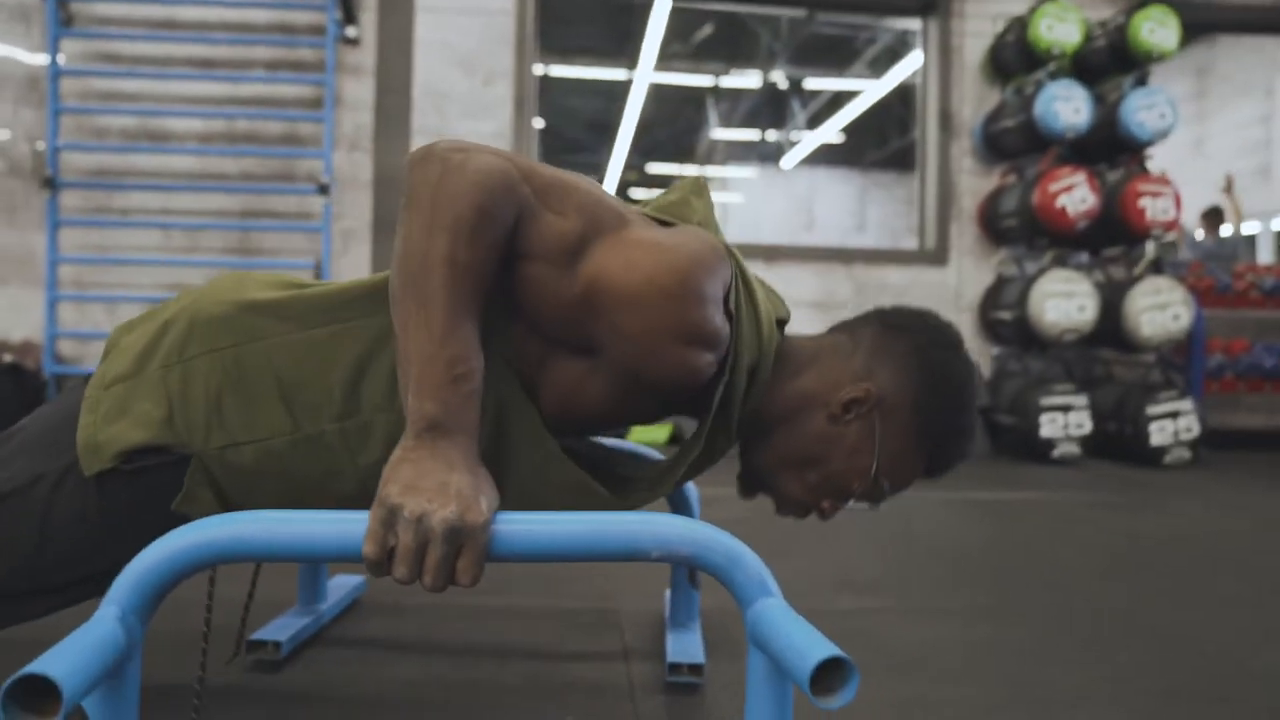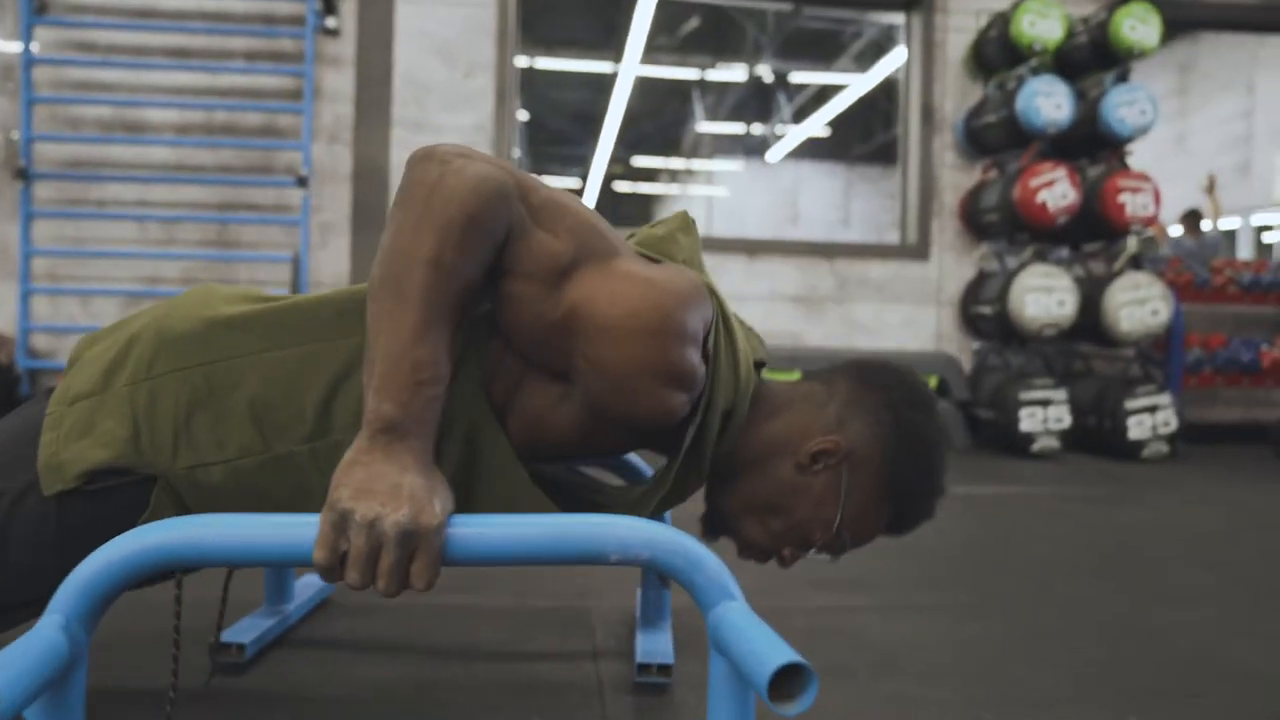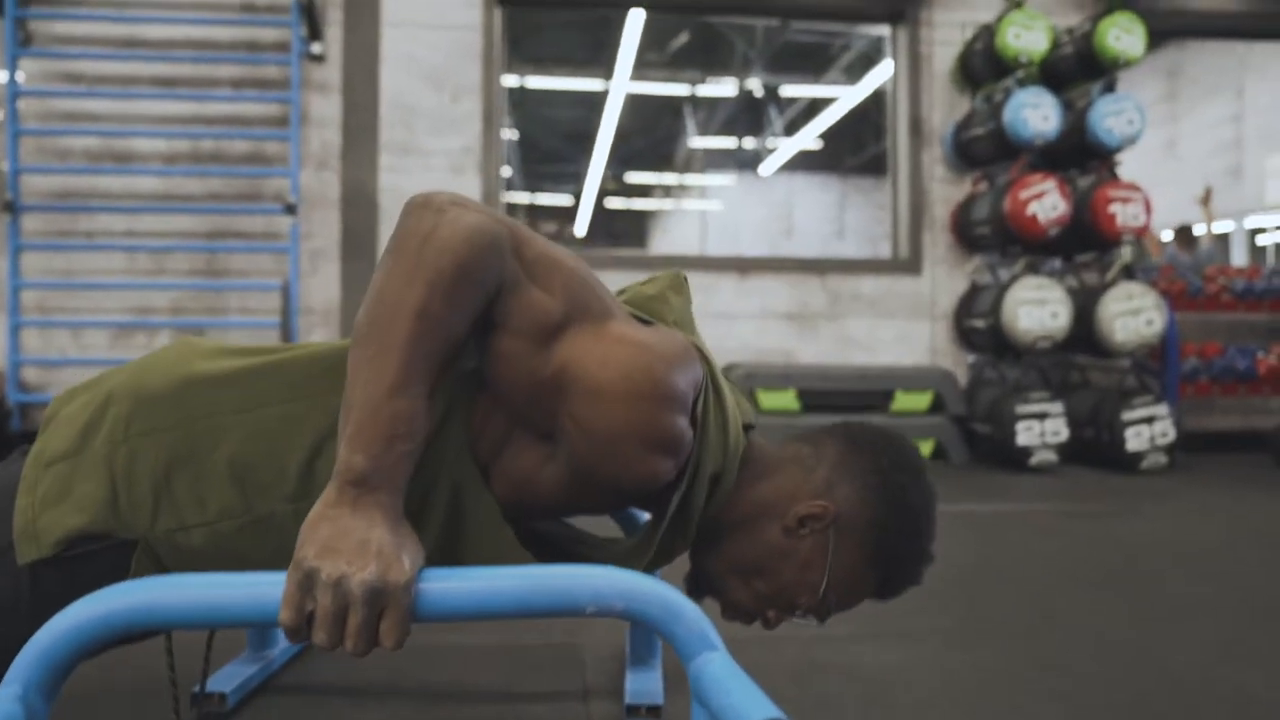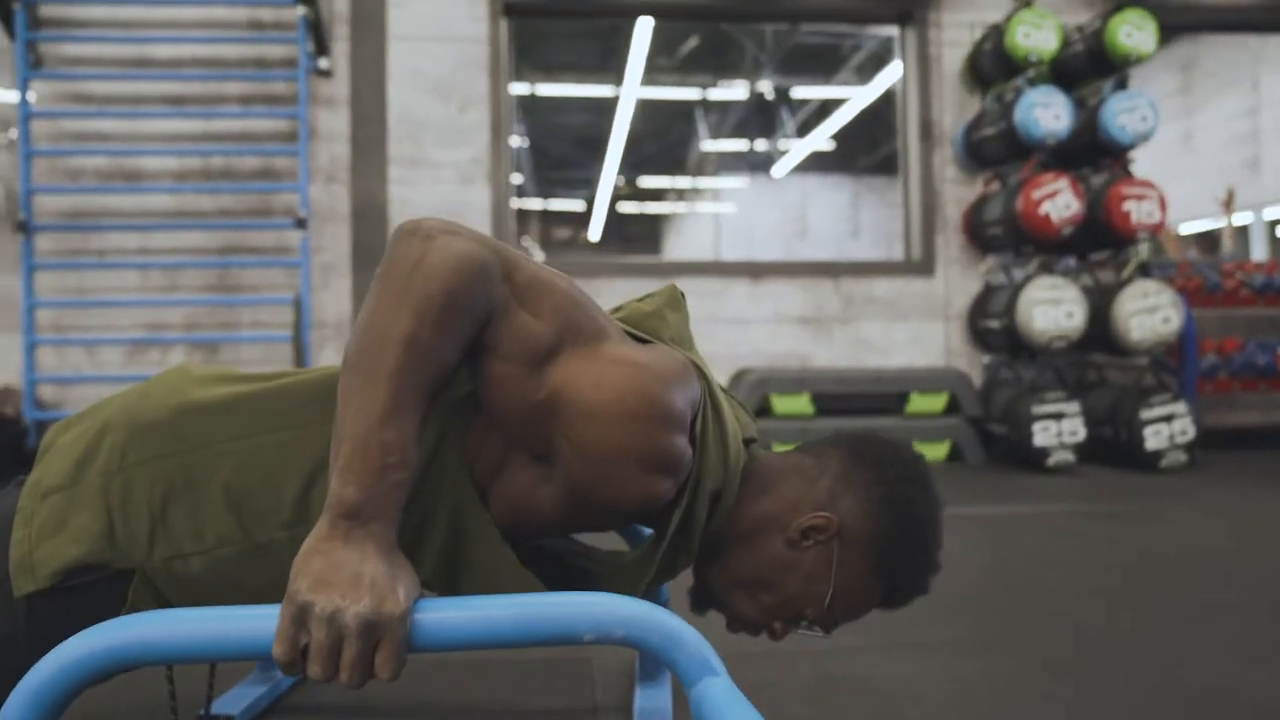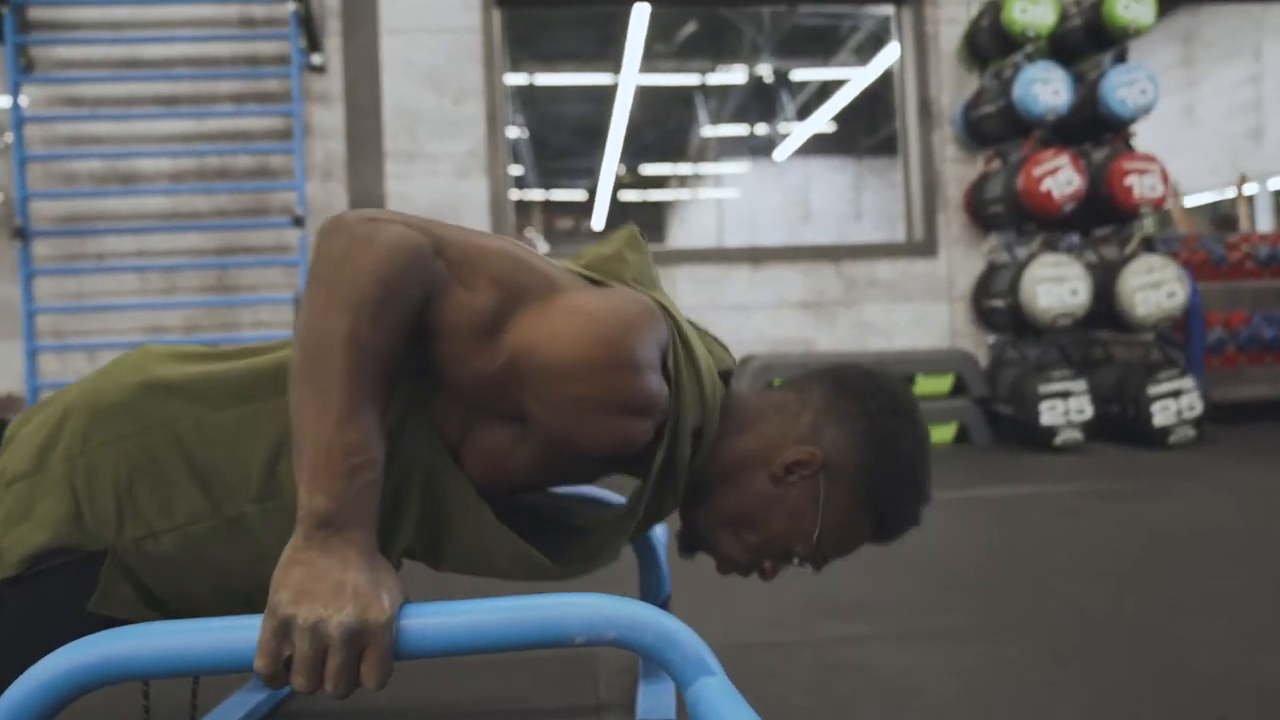
dt=0.2s
person 1, frame 1
left shoulder: (706, 356)
right shoulder: (691, 318)
right elbow: (456, 176)
left wrist: (468, 441)
right wrist: (437, 441)
left hip: (241, 399)
right hip: (197, 405)
person 1, frame 2
left shoulder: (673, 389)
right shoulder: (667, 350)
right elbow: (453, 180)
right wrist: (392, 443)
left hip: (204, 403)
right hip: (159, 421)
person 1, frame 3
left shoulder: (669, 456)
right shoulder: (656, 413)
right elbow: (448, 229)
right wrist: (361, 496)
left hip: (186, 466)
right hip: (133, 474)
person 1, frame 4
left shoulder: (663, 472)
right shoulder: (655, 433)
right elbow: (439, 257)
right wrist: (357, 527)
left hip: (189, 493)
right hip: (132, 505)
person 1, frame 5
left shoulder: (664, 410)
right shoulder: (628, 373)
right elbow: (373, 244)
right wrist: (333, 532)
left hip: (178, 474)
right hip: (103, 490)
